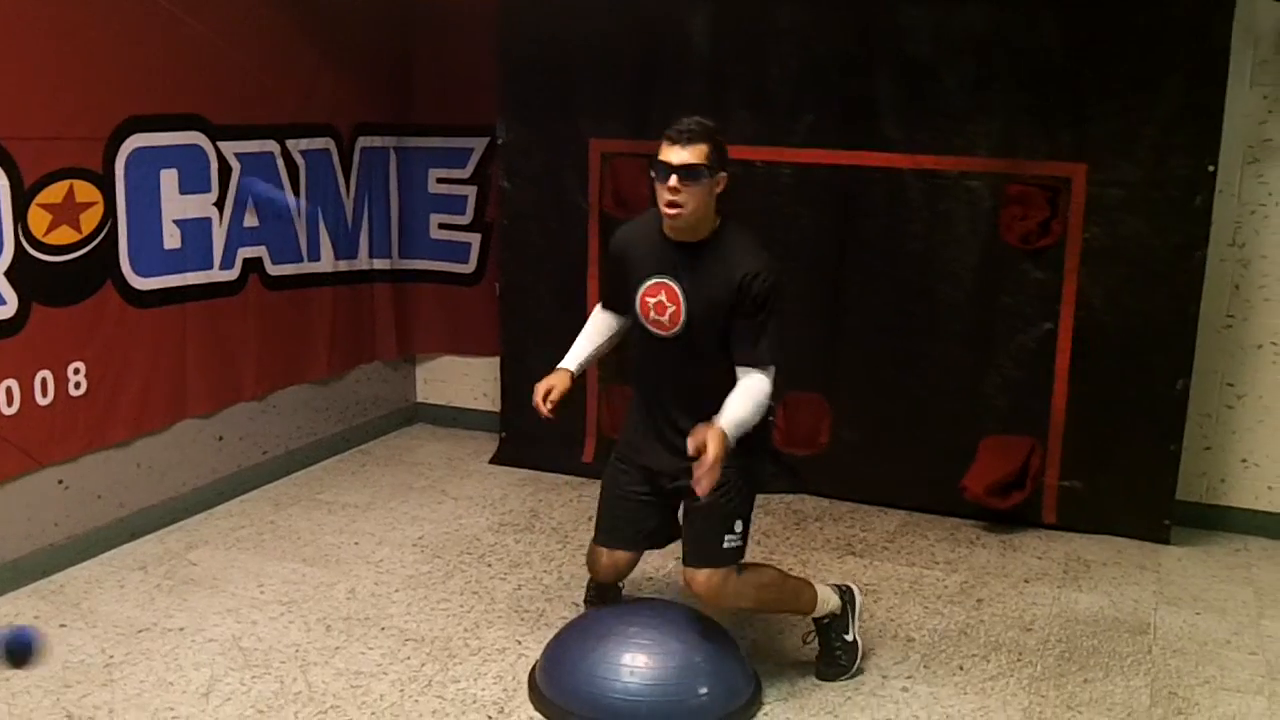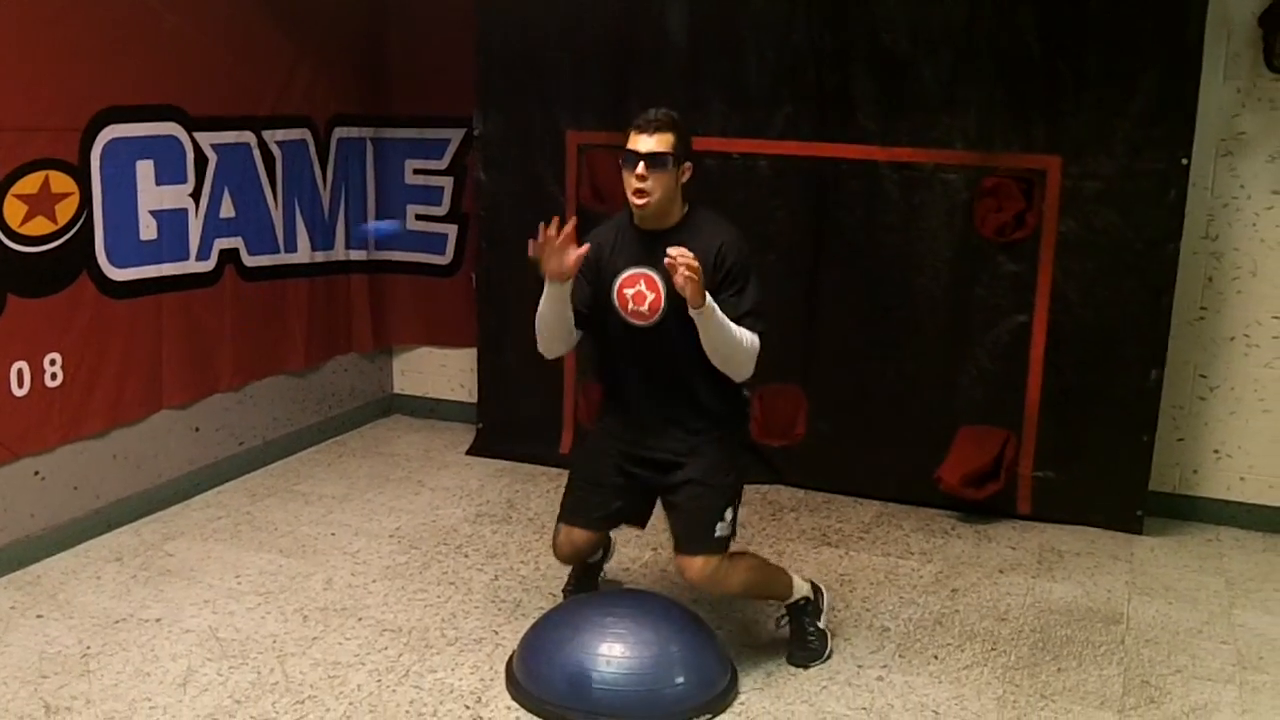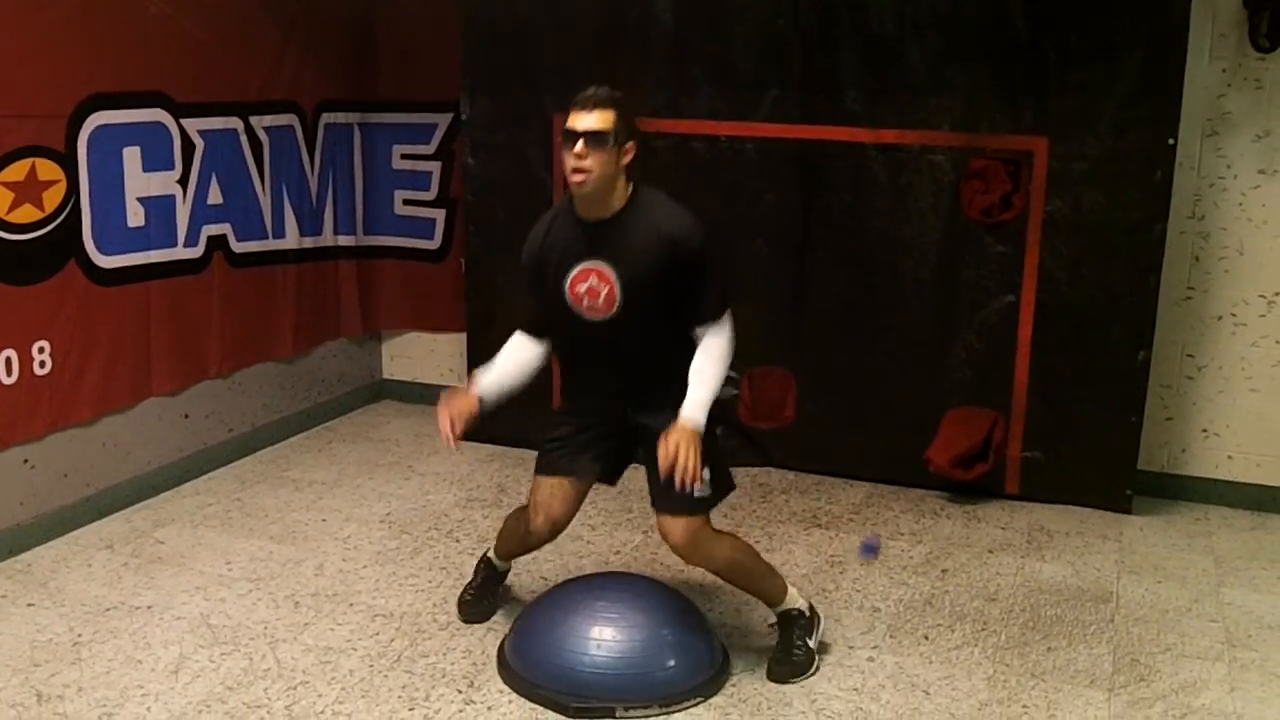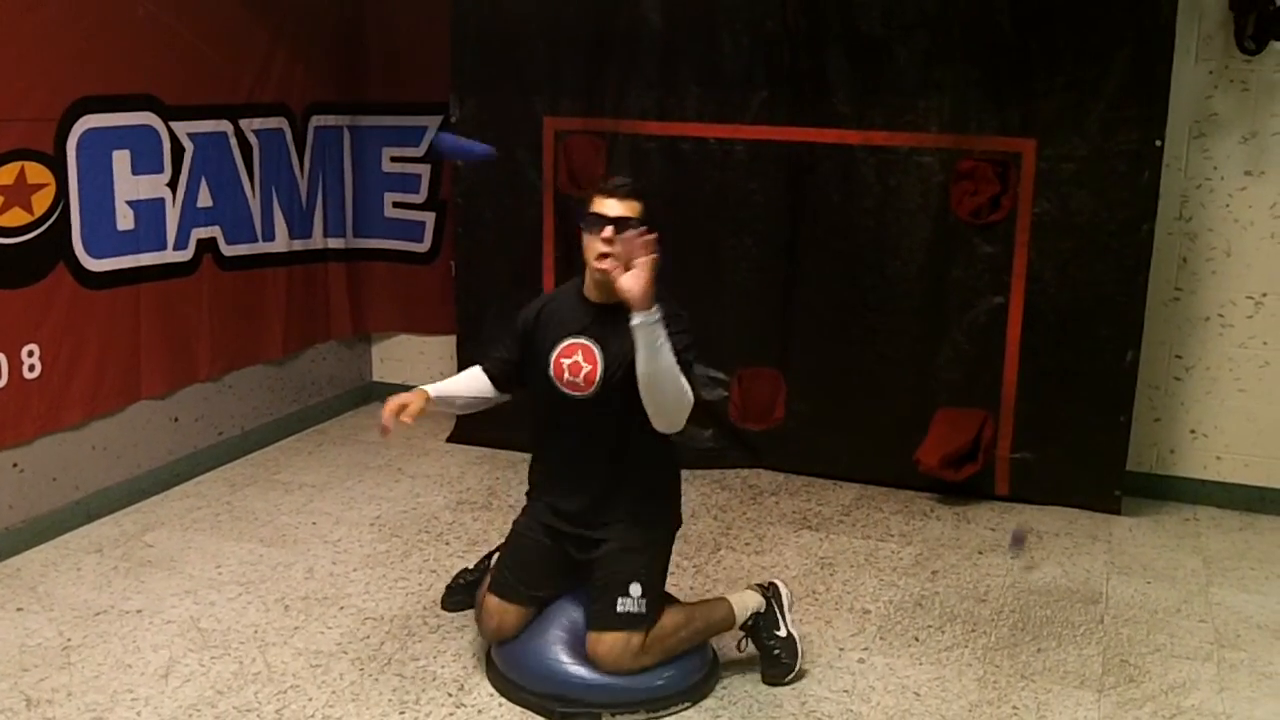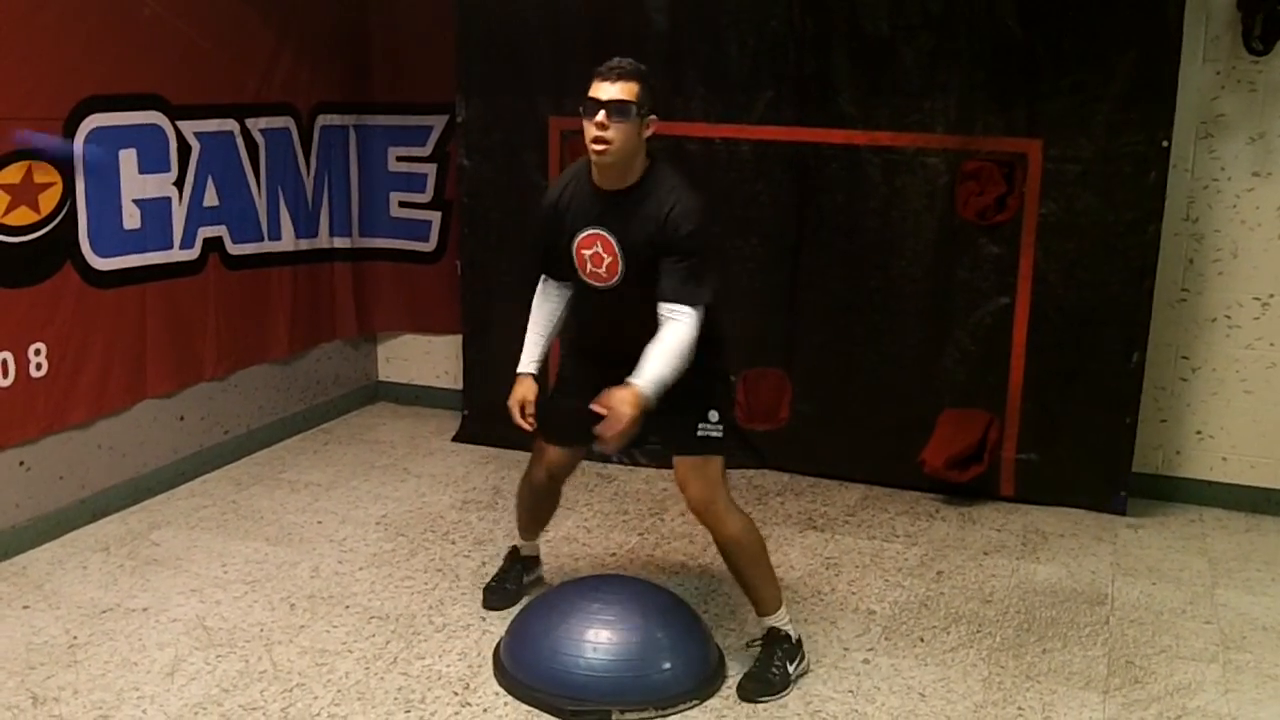
dt=1s
person 1, frame 1
left shoulder: (745, 270)
right shoulder: (630, 243)
left elbow: (757, 383)
left wrist: (721, 429)
right wrist: (566, 369)
left hip: (717, 443)
right hip: (647, 431)
left knee: (710, 585)
right knee: (606, 565)
left ankle: (831, 605)
right ankle: (606, 592)
person 1, frame 2
left shoulder: (718, 245)
right shoulder: (602, 243)
left elbow: (742, 364)
right elbow: (553, 347)
left wrist: (699, 302)
right wrist: (556, 282)
left hip: (703, 432)
right hip: (623, 424)
left knee: (704, 571)
right knee: (570, 545)
left ankle: (802, 596)
right ankle: (595, 561)
person 1, frame 3
left shoulder: (670, 231)
right shoulder: (546, 240)
left elbow: (716, 331)
right elbow: (532, 340)
left wrist: (692, 419)
right wrist: (478, 392)
left hip: (666, 400)
right hip: (589, 397)
left knee: (685, 536)
right knee: (543, 516)
left ankle: (795, 611)
right ankle: (495, 563)
person 1, frame 4
left shoulder: (654, 316)
right shoulder: (546, 312)
left elbow: (669, 420)
right elbow: (494, 381)
left wrist: (642, 312)
right wrist: (426, 395)
left hip: (633, 513)
right hip: (554, 503)
left knee: (612, 653)
right knee: (496, 625)
left ankle: (754, 606)
right ankle: (502, 566)
person 1, frame 5
left shoulder: (675, 208)
right shoulder: (563, 195)
left elbow: (681, 322)
right elbow: (555, 285)
left wrist: (640, 392)
right wrist: (527, 368)
left hip: (676, 371)
right hip: (592, 359)
left knee: (707, 502)
right knee: (545, 466)
left ankle: (781, 634)
right ankle: (524, 558)
